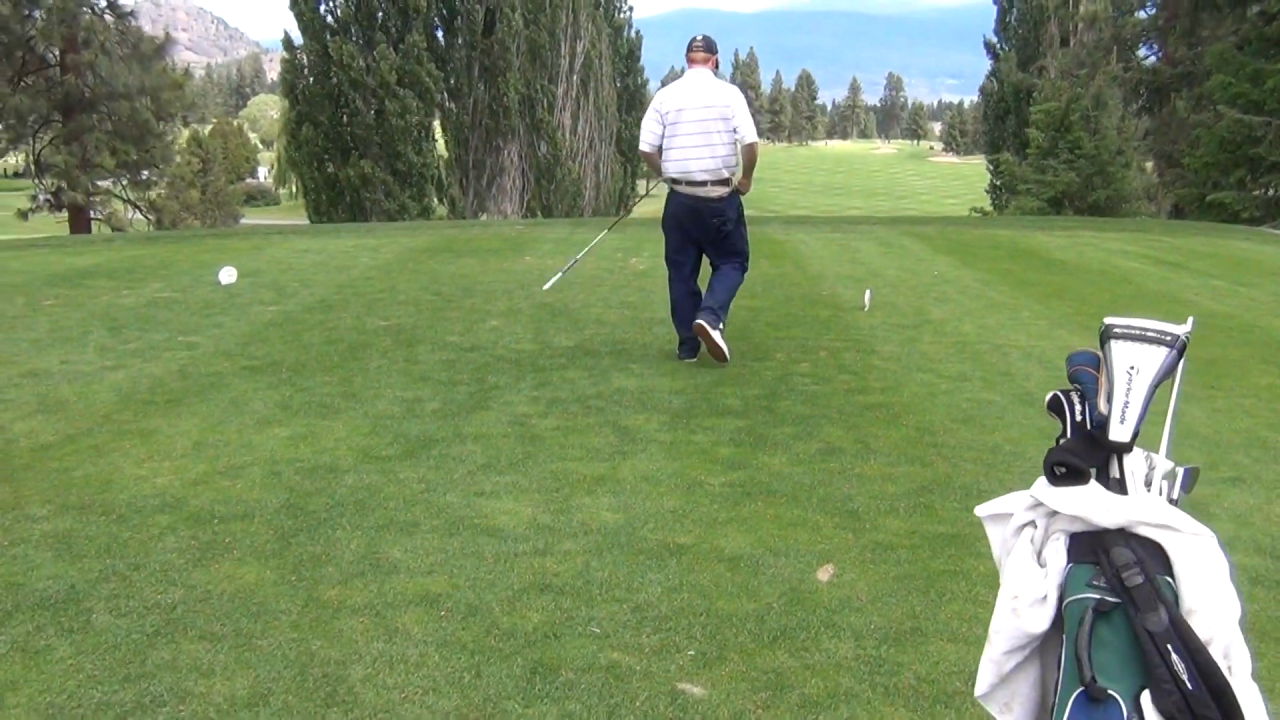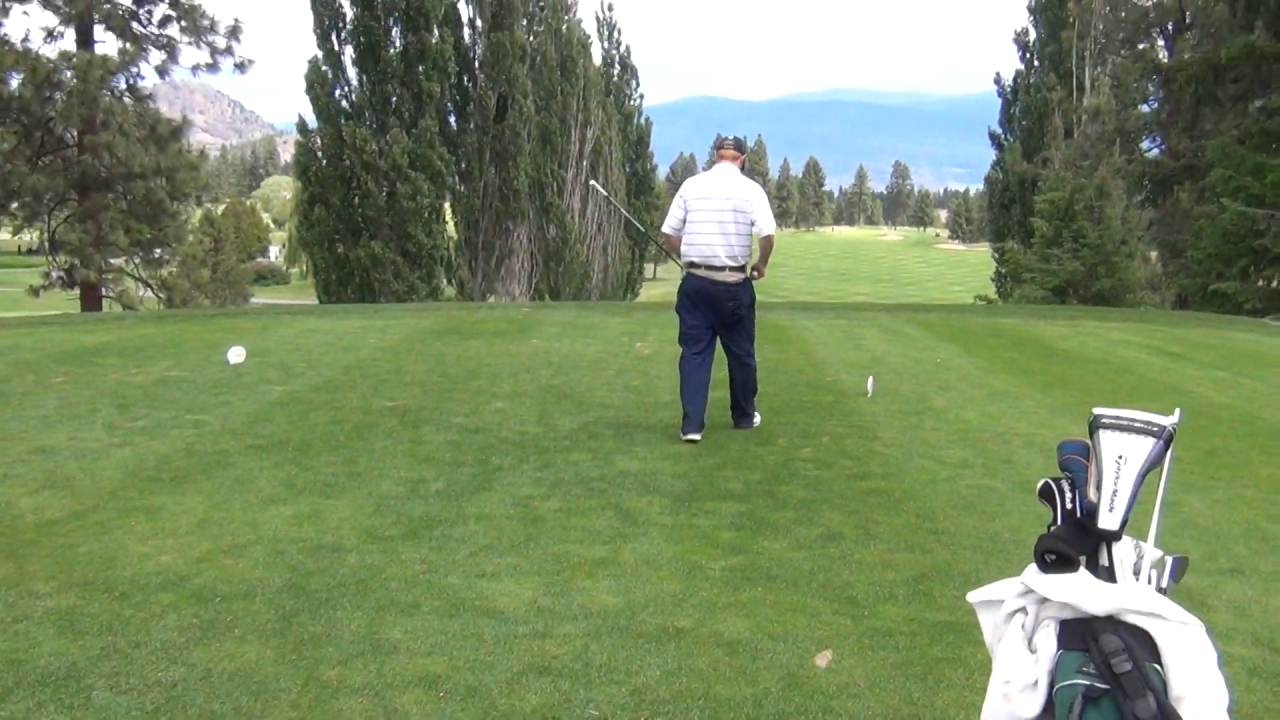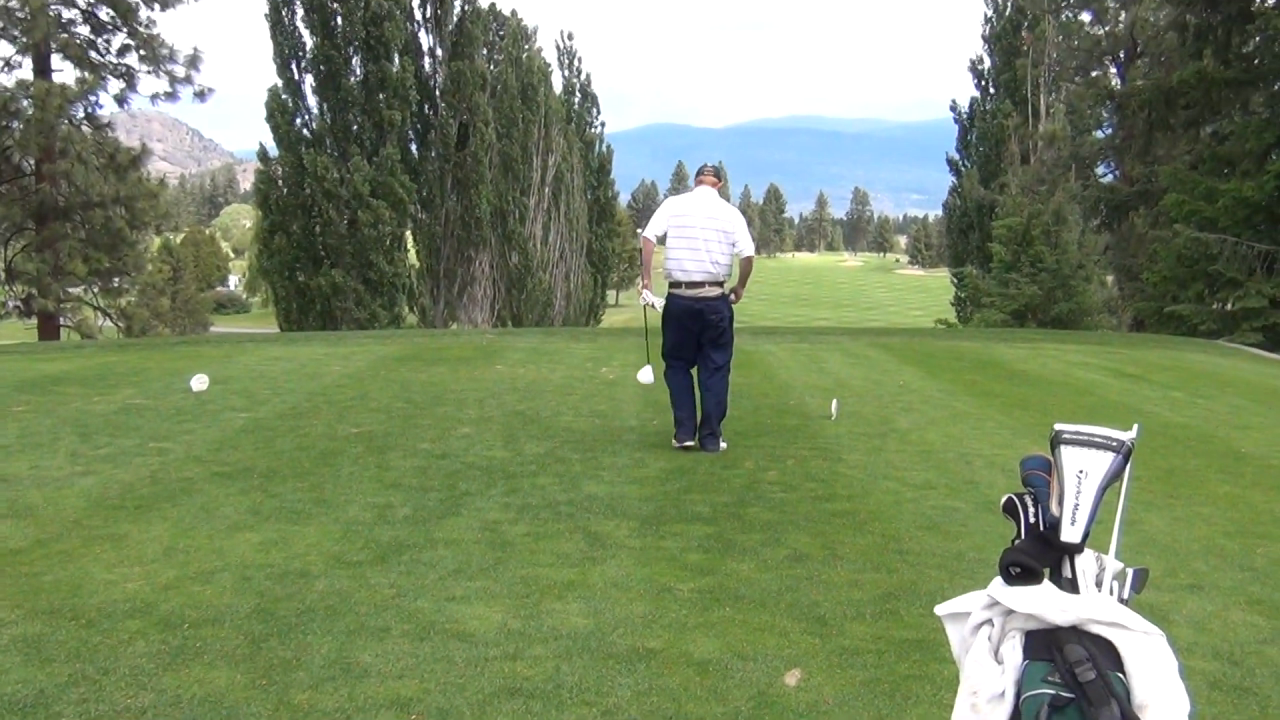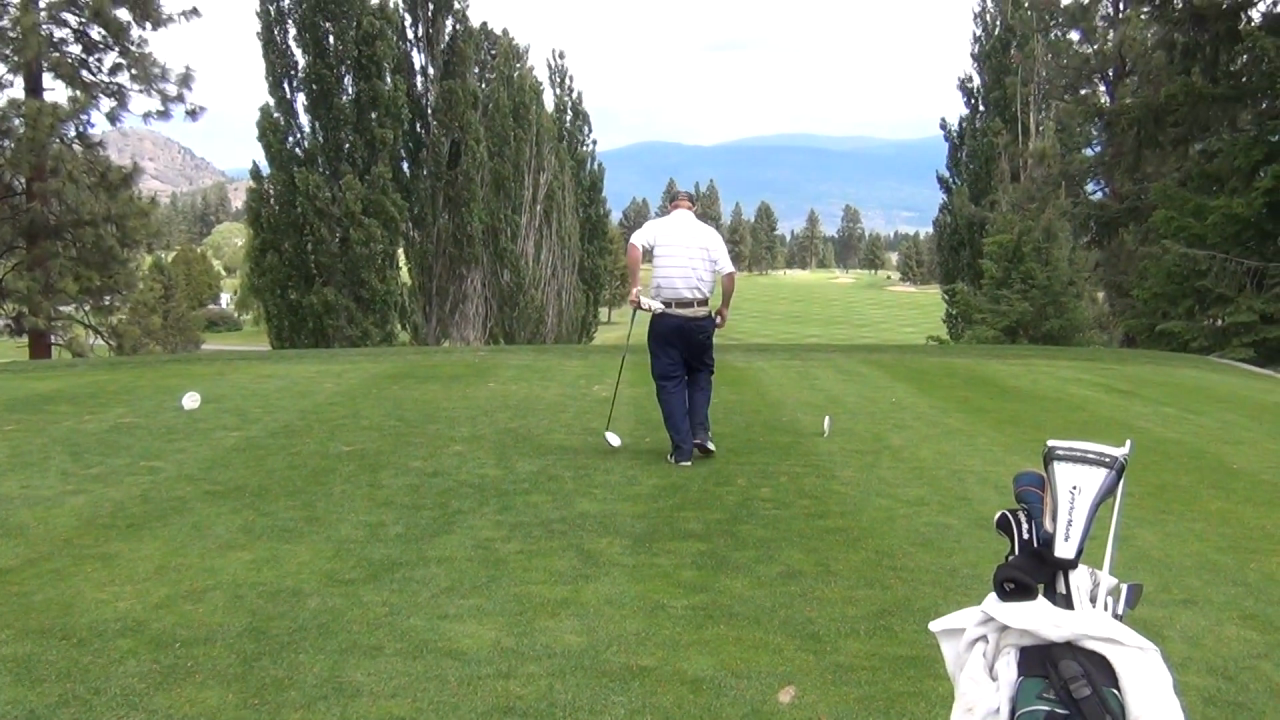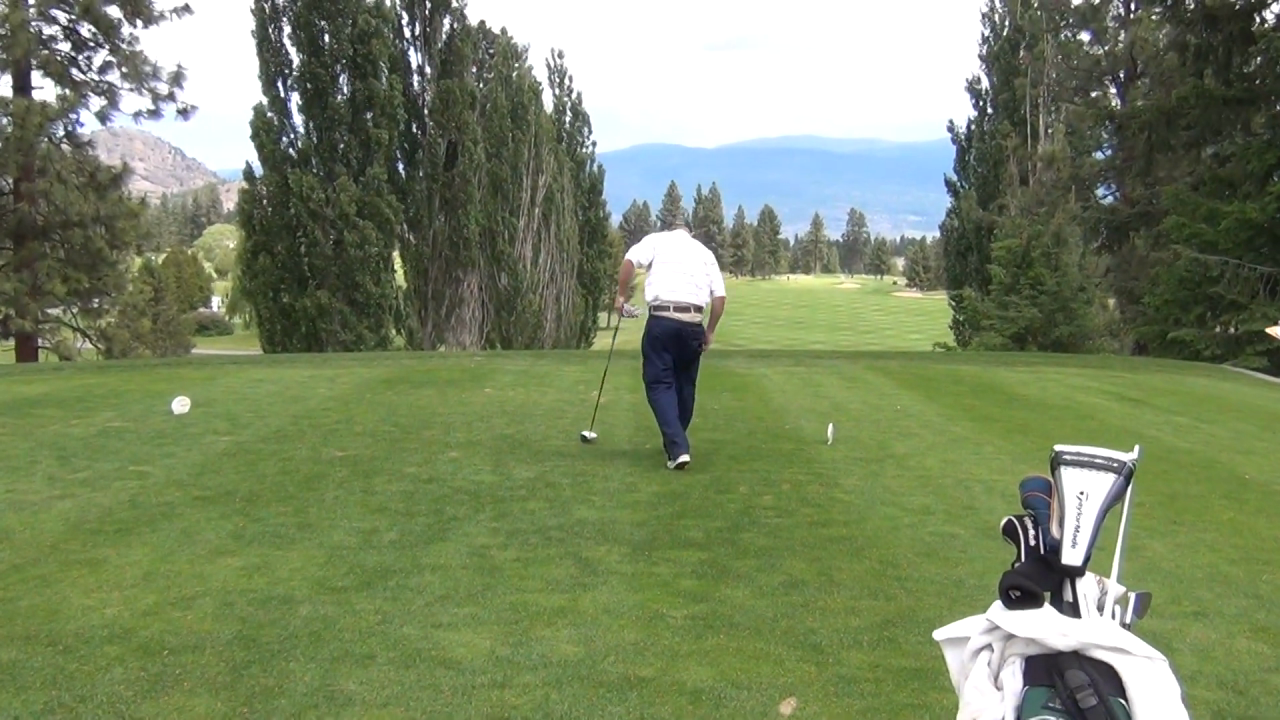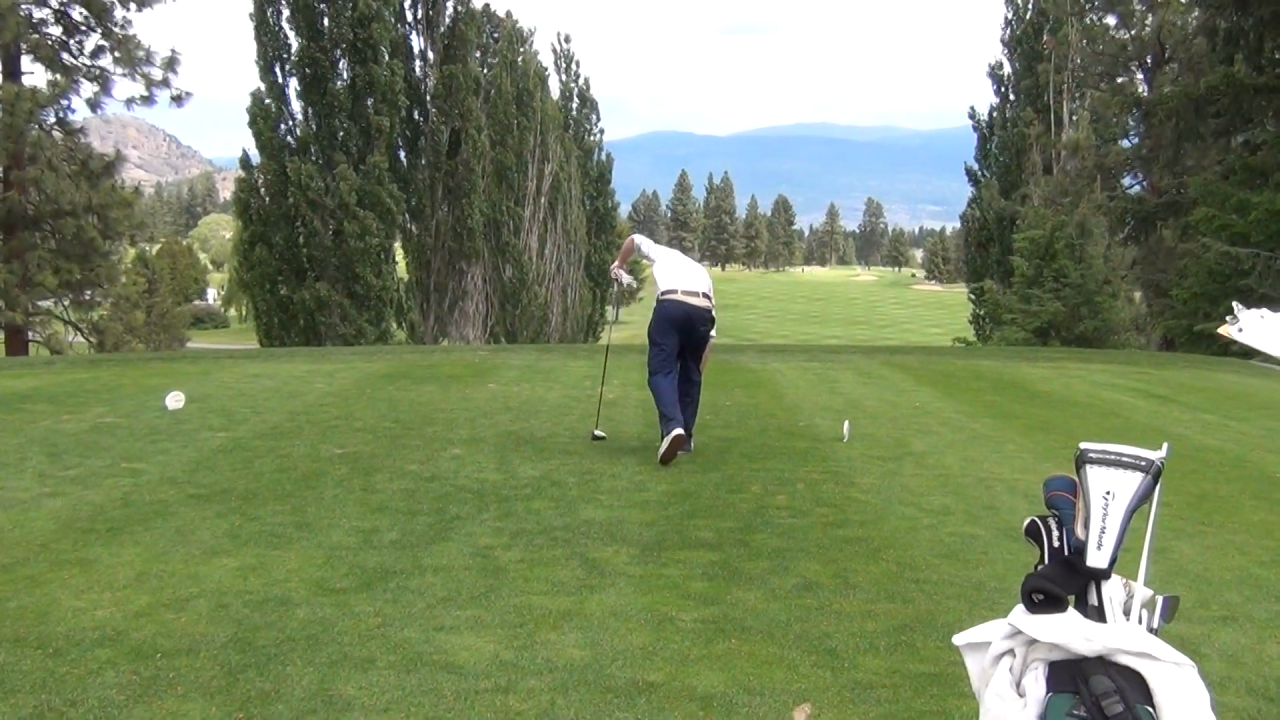
dt=0.4s
person 1, frame 1
left shoulder: (665, 96)
right shoulder: (729, 93)
left elbow: (647, 149)
right elbow: (750, 142)
right wrist: (747, 177)
left hip: (680, 198)
right hip: (719, 197)
left knee: (682, 272)
right knee: (732, 263)
left ankle: (687, 345)
right ankle: (709, 318)
person 1, frame 2
left shoulder: (691, 185)
right shoulder: (751, 189)
left elbow: (669, 232)
right elbow: (767, 234)
right wrist: (762, 264)
left hip: (695, 282)
right hip: (734, 283)
left knee: (694, 352)
right knee: (740, 352)
left ankle: (692, 423)
right ankle: (744, 415)
person 1, frame 3
left shoulder: (673, 204)
right shoulder: (730, 212)
left elbow: (647, 237)
right elbow: (747, 254)
left wrist: (645, 276)
right wrist: (740, 286)
left hip: (678, 298)
right hip: (714, 300)
left knee: (678, 364)
right knee: (715, 368)
left ankle: (685, 432)
right ankle: (710, 437)
person 1, frame 4
left shoulder: (656, 226)
right shoulder: (709, 232)
left elbow: (634, 245)
right elbow: (728, 272)
left wrist: (634, 286)
right wrist: (725, 307)
left hip: (666, 316)
right hip: (699, 316)
left knee: (669, 382)
right knee: (701, 373)
left ankle: (682, 449)
right ankle: (700, 433)
person 1, frame 5
left shoulder: (656, 241)
right shoulder: (704, 251)
left elbow: (629, 260)
right elbow: (719, 296)
left wrist: (621, 293)
right wrist: (709, 331)
left hip: (662, 321)
right hip: (693, 323)
left knee: (659, 384)
right knee: (685, 384)
left ankle: (677, 448)
right ankle: (678, 443)
person 1, frame 6
left shoulder: (665, 254)
right shoulder: (702, 272)
left elbow: (635, 240)
right elbow: (710, 333)
left wrist: (619, 263)
right wrist: (701, 368)
left hip: (670, 306)
right hip: (702, 309)
left knee: (662, 371)
right knee: (691, 376)
left ankle: (673, 427)
right ankle: (685, 437)
